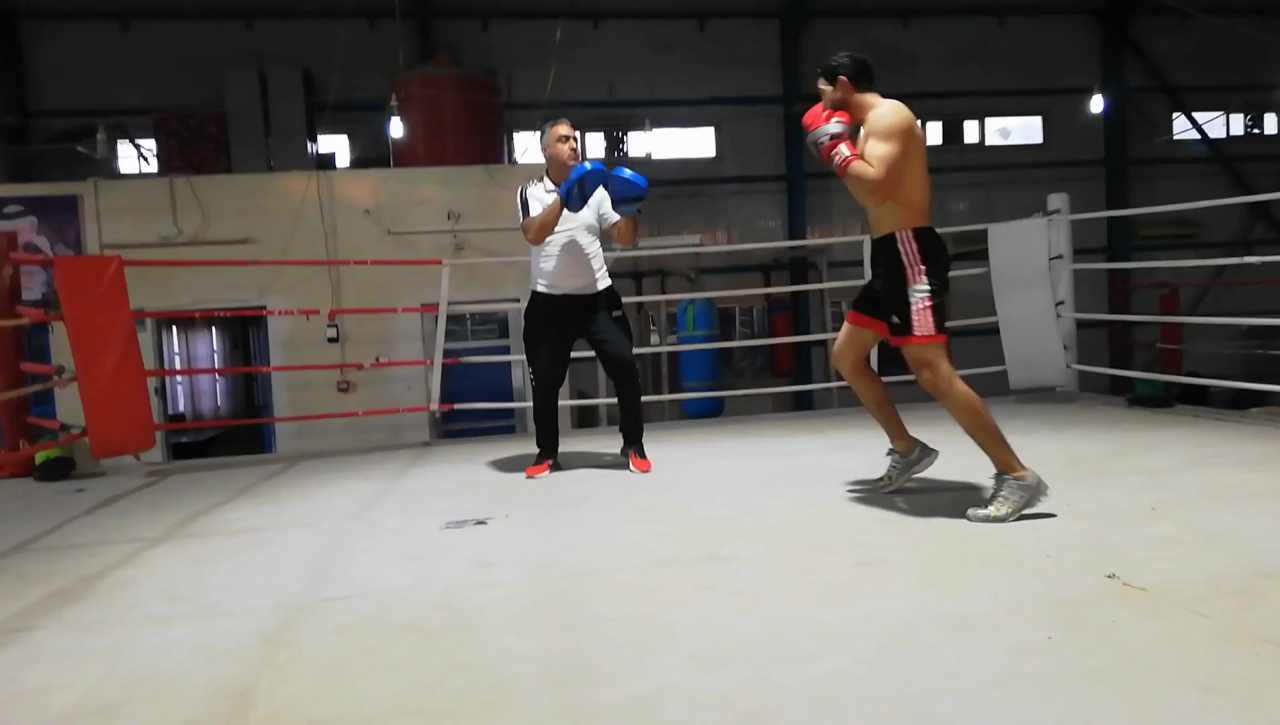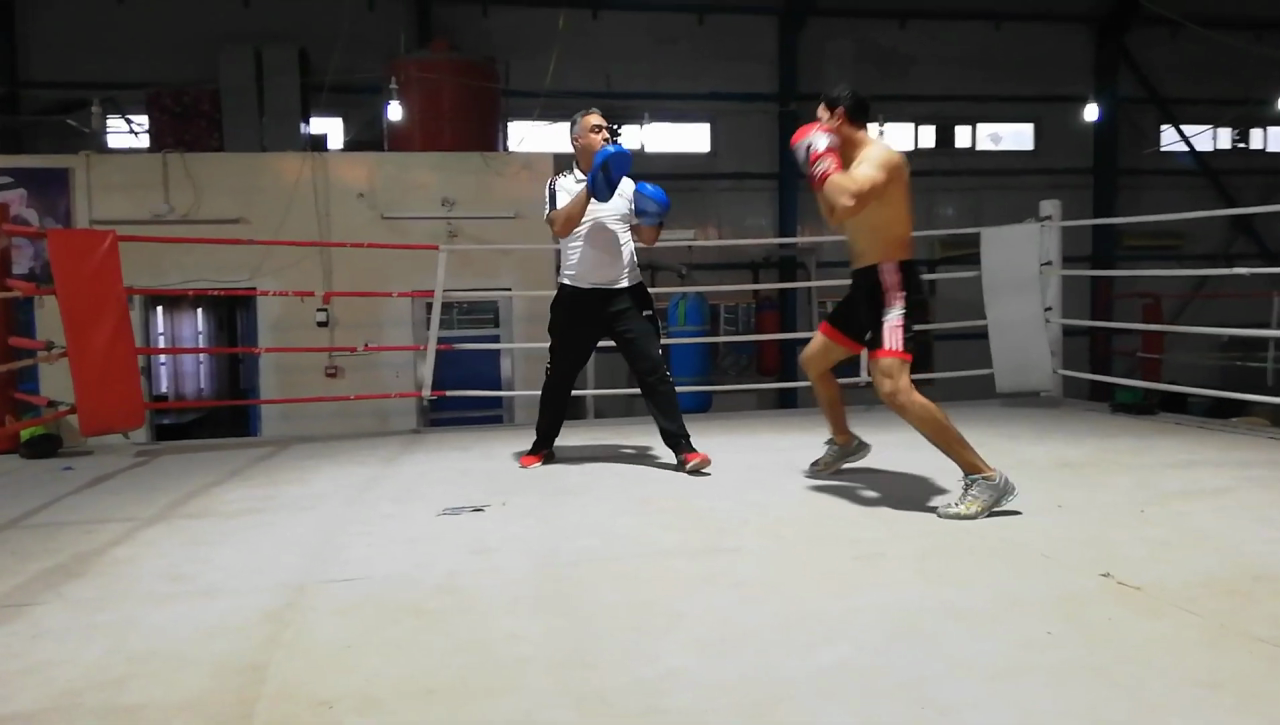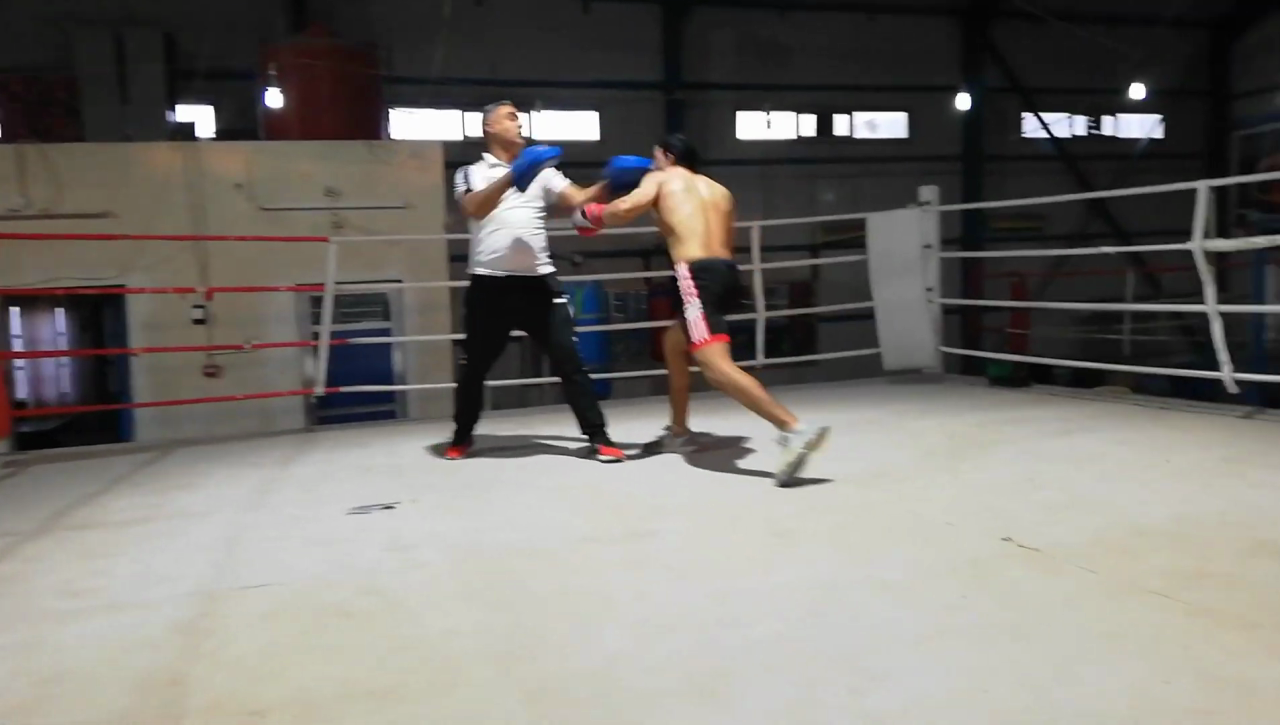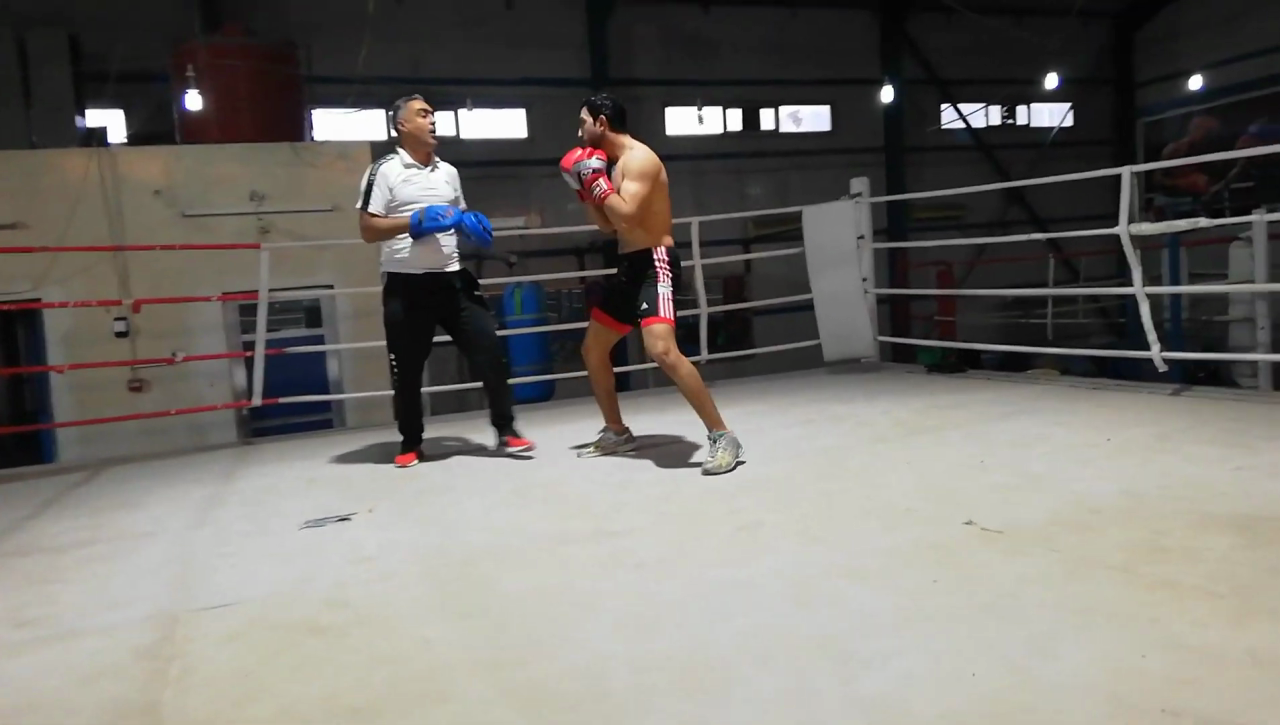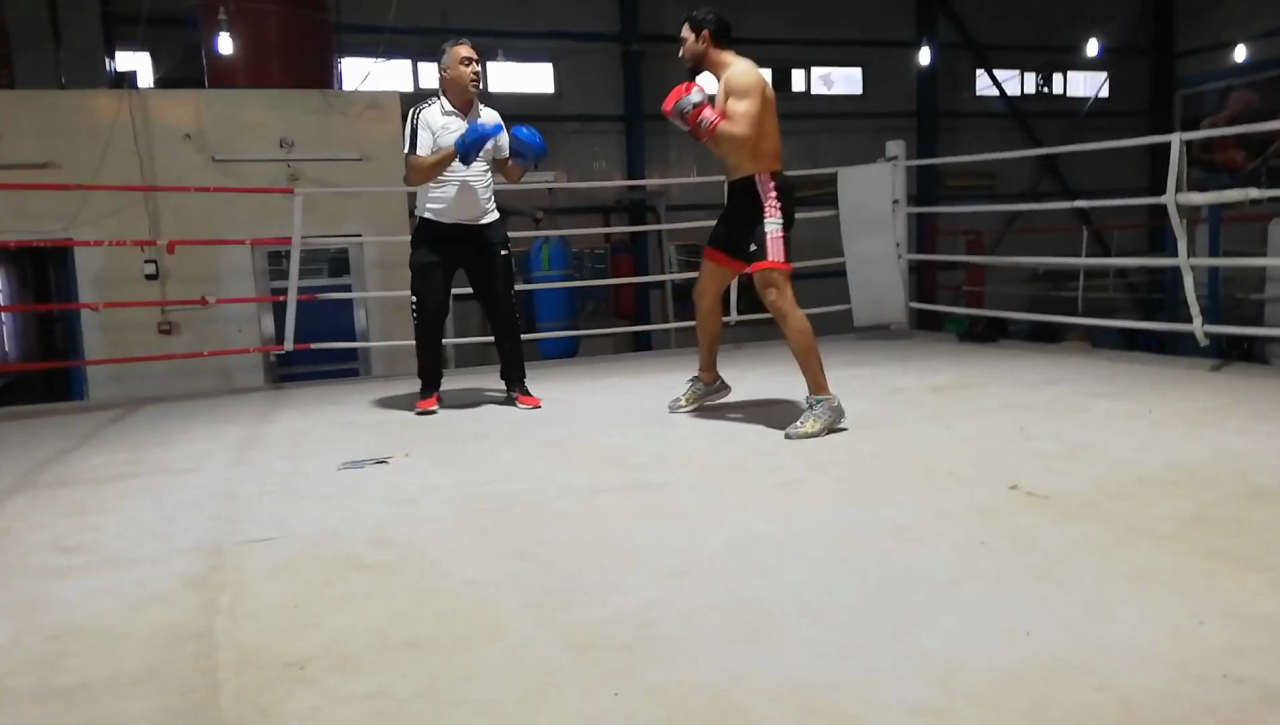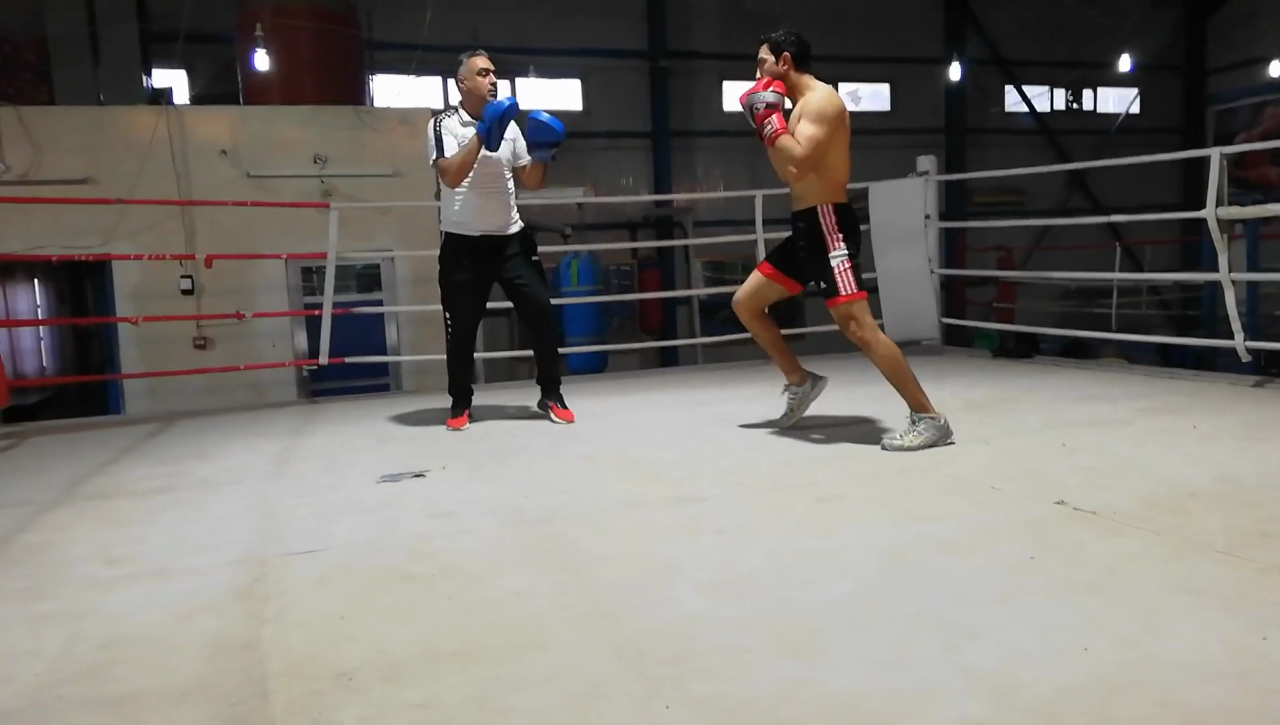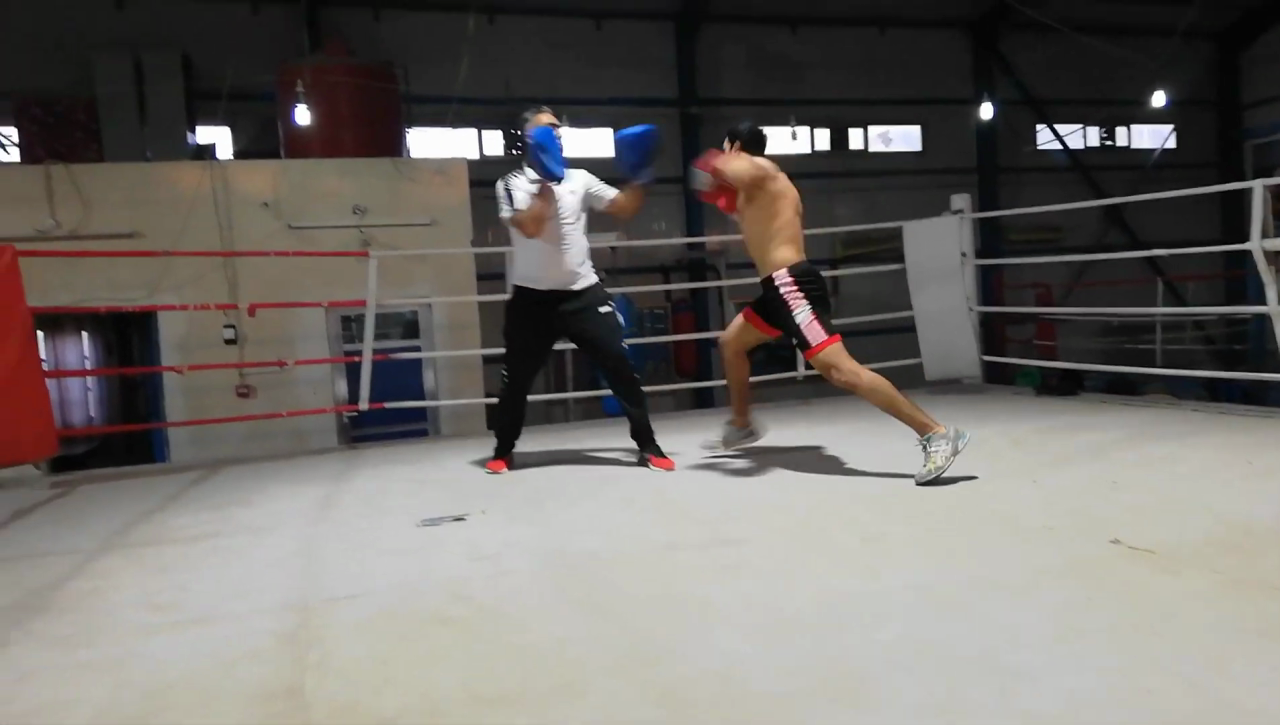
dt=0.4s
person 1, frame 1
left shoulder: (888, 115)
right shoulder: (874, 124)
left elbow: (873, 187)
left wrist: (836, 145)
right wrist: (838, 150)
left hip: (910, 254)
right hip: (891, 259)
left knee: (933, 373)
right knee: (844, 356)
left ankle: (1018, 478)
right ankle: (907, 449)
person 1, frame 2
left shoulder: (881, 157)
right shoulder: (858, 160)
left elbow: (849, 202)
right elbow: (841, 215)
left wrist: (818, 159)
right wrist: (820, 161)
left hip: (891, 285)
right hip: (866, 288)
left knee: (893, 390)
right knee: (813, 363)
left ankle: (984, 477)
right ankle: (844, 441)
person 1, frame 3
left shoulder: (661, 178)
right shoulder: (720, 191)
left elbow: (629, 206)
left wrist: (589, 214)
left hip: (696, 277)
right hip: (724, 274)
left knee: (717, 366)
right knee: (672, 346)
left ankle: (796, 430)
right ankle: (678, 431)
person 1, frame 4
left shoulder: (639, 158)
right shoulder: (617, 162)
left elbow: (628, 216)
right elbow: (610, 226)
left wrist: (594, 180)
right wrist: (585, 189)
left hip: (655, 263)
right hip: (631, 268)
left knee: (661, 349)
right knee: (593, 350)
left ankle: (722, 436)
right ankle: (614, 431)
person 1, frame 5
left shoulder: (742, 73)
right shoulder: (726, 81)
left elbow: (743, 138)
left wrist: (700, 113)
right wrist: (695, 125)
left hip: (764, 193)
right hip: (741, 197)
left knee: (776, 296)
right knee: (706, 294)
left ankle: (823, 401)
right ankle: (708, 381)
person 1, frame 6
left shoulder: (821, 99)
right shoulder: (800, 106)
left elbow: (796, 165)
left wrist: (770, 117)
right wrist: (766, 126)
left hip: (827, 225)
right hip: (804, 228)
left knee: (859, 328)
right knee: (744, 303)
left ankle: (928, 417)
right ankle: (800, 379)
person 1, frame 7
left shoulder: (757, 169)
right shoulder: (767, 184)
left elbow: (740, 171)
left wrist: (707, 168)
right wrist: (729, 205)
left hip: (789, 284)
right hip: (779, 285)
left knee: (838, 369)
right knee: (730, 344)
left ankle: (935, 435)
right ankle: (740, 426)
person 2, frame 1
left shoulder: (596, 189)
right shoulder: (530, 192)
left elbow: (627, 239)
right elbow: (534, 235)
left wrist: (628, 210)
right wrist: (564, 198)
left hip: (596, 297)
right hip: (549, 303)
left knee: (624, 365)
right knee: (545, 382)
left ankle: (633, 445)
right ankle: (547, 454)
person 2, frame 2
left shoulder: (626, 185)
right shoulder: (560, 185)
left elbow: (648, 239)
right elbow: (560, 228)
left wrist: (652, 218)
right wrist: (592, 187)
left hip: (624, 295)
right hip: (577, 296)
left knee: (652, 368)
right knee: (559, 375)
left ankle: (681, 447)
right ankle: (542, 446)
person 2, frame 3
left shoulder: (541, 171)
right shoulder: (472, 173)
left elbow: (579, 198)
right elbow: (475, 209)
left wrist: (610, 181)
right wrist: (512, 176)
left hip: (538, 283)
right hip: (490, 286)
left knee: (568, 358)
right knee: (475, 366)
left ankle: (598, 438)
right ankle: (462, 436)
person 2, frame 4
left shoulder: (447, 171)
right shoulder: (384, 171)
right elbow: (368, 230)
left wrist: (473, 228)
right wrist: (412, 221)
left hip: (452, 279)
right hip: (405, 284)
left knee: (489, 347)
right knee: (407, 368)
left ankle: (506, 430)
right ankle: (412, 442)
person 2, frame 5
left shoulder: (490, 118)
right shoulder: (424, 114)
left elbow: (510, 173)
right elbow: (416, 173)
left wrist: (524, 158)
right wrist: (457, 148)
left hip: (484, 228)
right hip: (435, 231)
left knee: (503, 307)
right knee: (428, 312)
left ankle: (515, 385)
right ankle: (430, 388)
person 2, frame 6
left shoulder: (506, 126)
right shoulder: (444, 124)
left elbow: (532, 182)
right elbow: (451, 175)
left wrist: (541, 153)
right wrist: (481, 134)
left hip: (511, 240)
right hip: (463, 245)
left knee: (541, 312)
right knee: (461, 329)
left ankle: (550, 396)
right ankle: (460, 405)
person 2, frame 7
left shoulder: (578, 178)
right shoulder: (511, 185)
left elbow: (625, 207)
right elbow: (530, 228)
right wrist: (546, 177)
left hip: (582, 294)
right hip: (532, 300)
left knee: (619, 365)
right knee: (516, 379)
left ankle: (647, 446)
right ankle: (503, 450)
